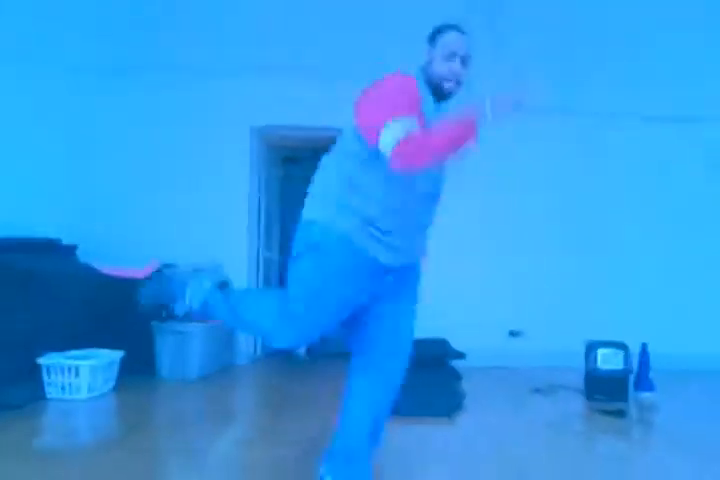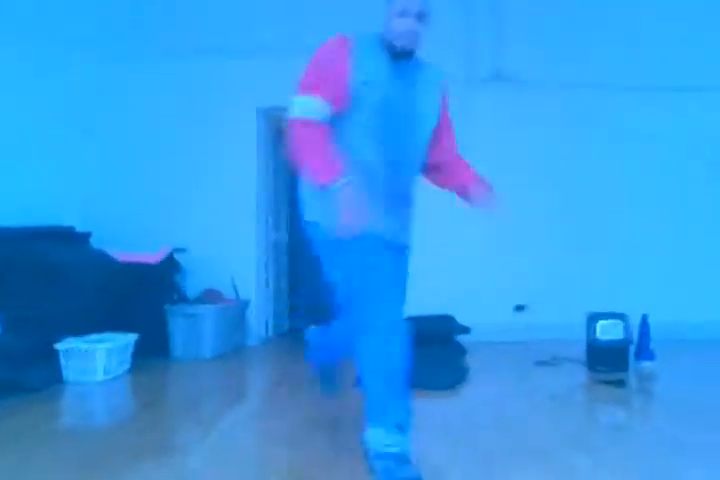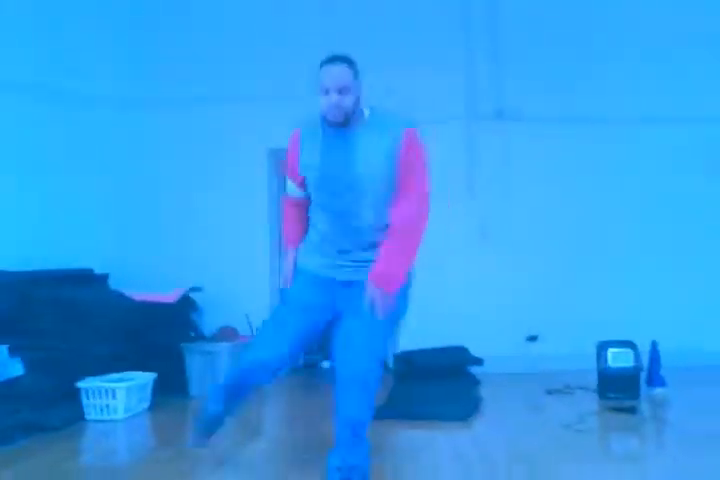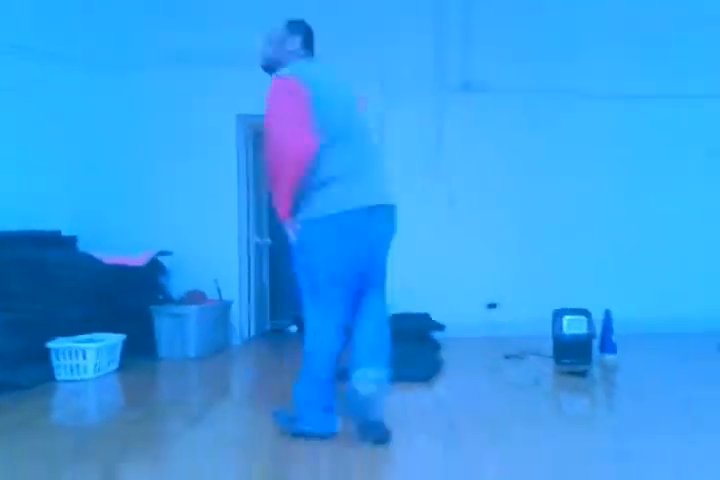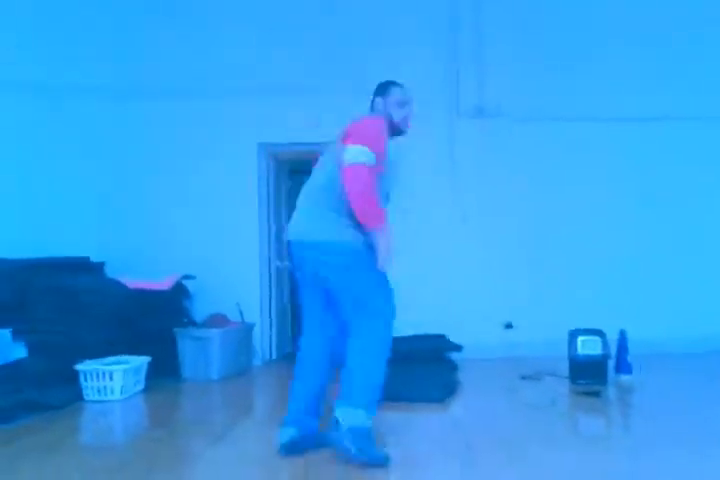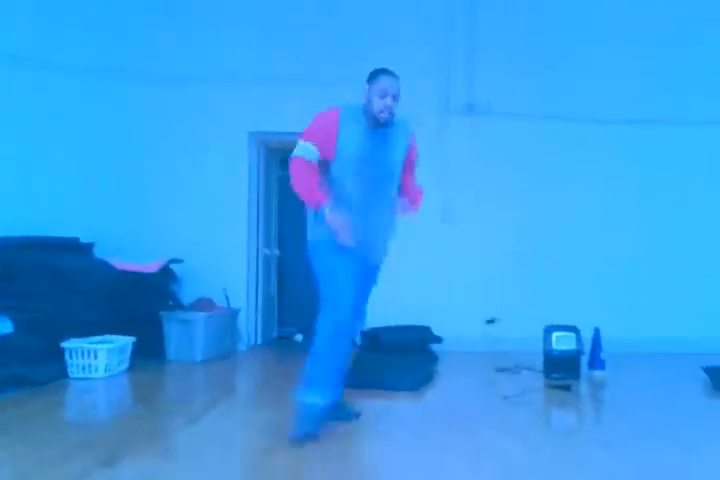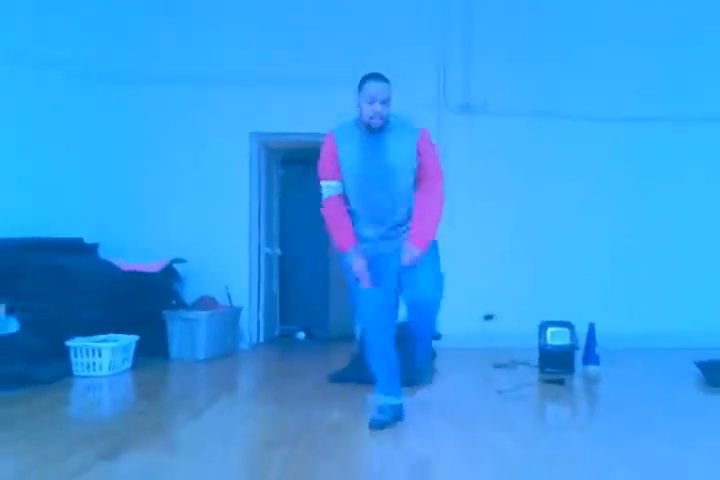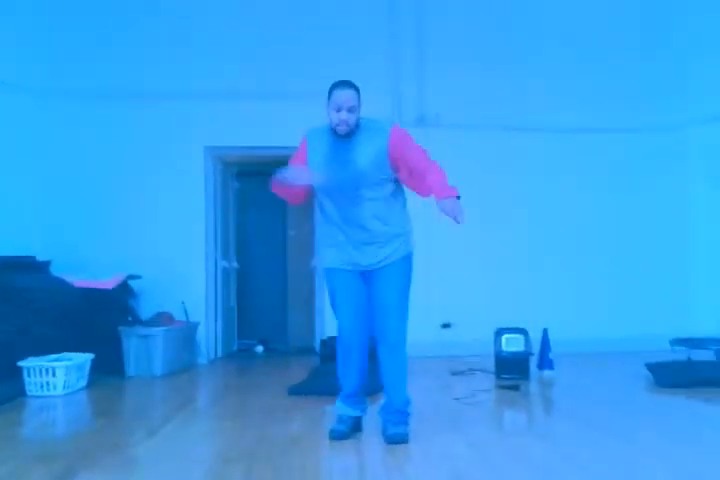
dt=0.1s
person 1, frame 1
left shoulder: (436, 111)
right shoulder: (398, 90)
right elbow: (404, 157)
right wrist: (471, 120)
left hip: (397, 257)
right hip: (345, 236)
left knee: (386, 363)
right knee: (291, 326)
person 1, frame 2
left shoulder: (430, 82)
right shoulder: (343, 54)
left elbow: (439, 159)
right elbow: (305, 125)
left wrist: (472, 187)
right wrist: (337, 186)
left hip: (386, 225)
right hip: (344, 220)
left knee: (377, 320)
right knee: (378, 326)
person 1, frame 3
left shoulder: (398, 137)
right shoulder: (305, 136)
left elbow: (411, 213)
right elbow: (296, 201)
left wrist: (386, 277)
right wrist: (292, 257)
left hip: (379, 276)
right hip: (319, 269)
left knee: (359, 369)
right knee: (275, 349)
right ankle: (225, 395)
person 1, frame 4
left shoulder: (287, 85)
right shoulder: (329, 84)
left elbow: (292, 153)
left wrist: (286, 212)
left hip: (328, 216)
right hip: (372, 210)
left knee: (326, 317)
right knee: (371, 305)
left ankle: (314, 416)
right ankle: (367, 395)
person 1, frame 5
left shoulder: (362, 138)
right shoulder: (368, 131)
right elbow: (356, 176)
right wrist: (378, 231)
left hip: (312, 247)
right hip: (338, 246)
left knee: (321, 336)
right knee: (375, 326)
left ankle: (297, 428)
right ankle: (354, 429)
person 1, frame 6
left shoulder: (403, 136)
right shoulder: (336, 120)
left elbow: (404, 181)
right elbow: (301, 165)
left wrist: (411, 197)
right wrist: (327, 208)
left hip: (370, 243)
right hip: (333, 239)
left knee: (346, 318)
right knee: (339, 311)
left ankle: (326, 399)
right ankle: (313, 401)
person 1, frame 7
left shoulder: (414, 135)
right shoulder: (337, 140)
left elbow: (430, 190)
right elbow: (333, 202)
left wrist: (417, 240)
right wrist: (351, 253)
left hip: (414, 242)
right hip: (368, 248)
left knee: (425, 300)
right knee: (376, 323)
left ankle: (421, 347)
right ankle: (390, 399)
person 1, frame 8
left shoulder: (387, 136)
right shoulder: (312, 143)
left elbow: (423, 169)
right elbow: (294, 193)
left wrist: (445, 195)
right wrist: (290, 179)
left hip: (390, 255)
right hip: (343, 260)
left knee: (389, 334)
right knee: (351, 336)
left ankle: (396, 414)
right ankle: (350, 410)
